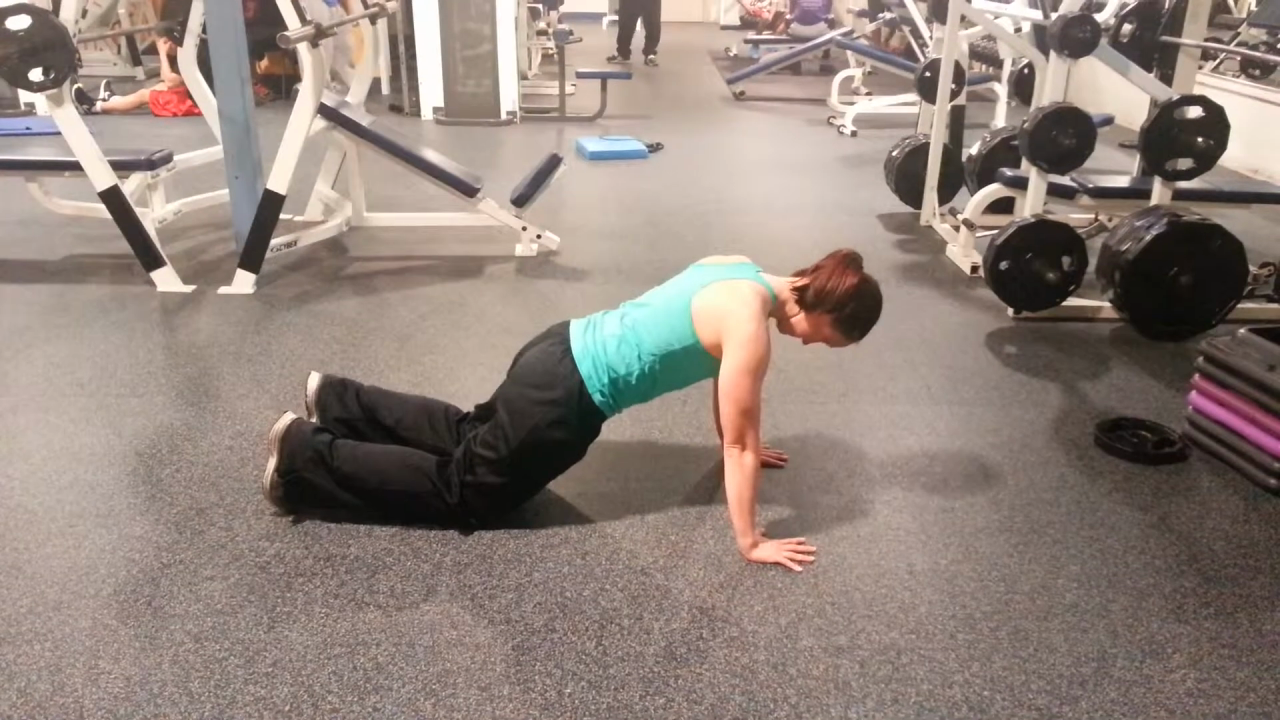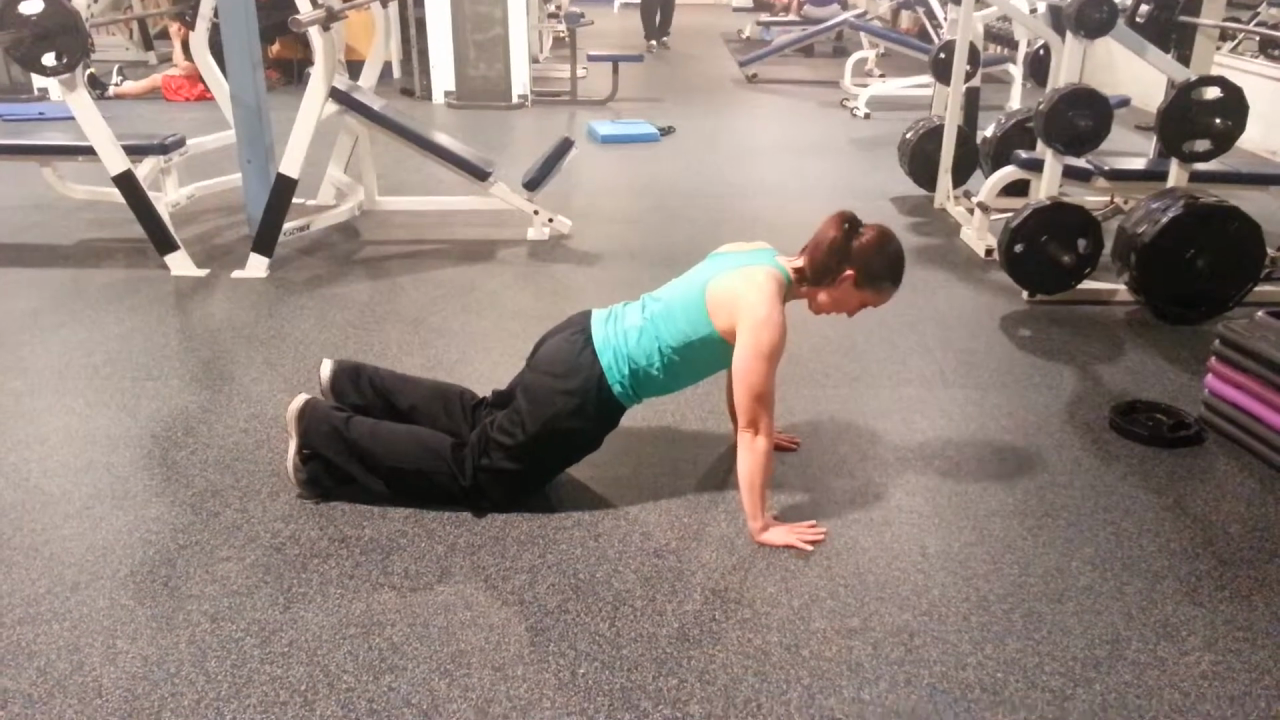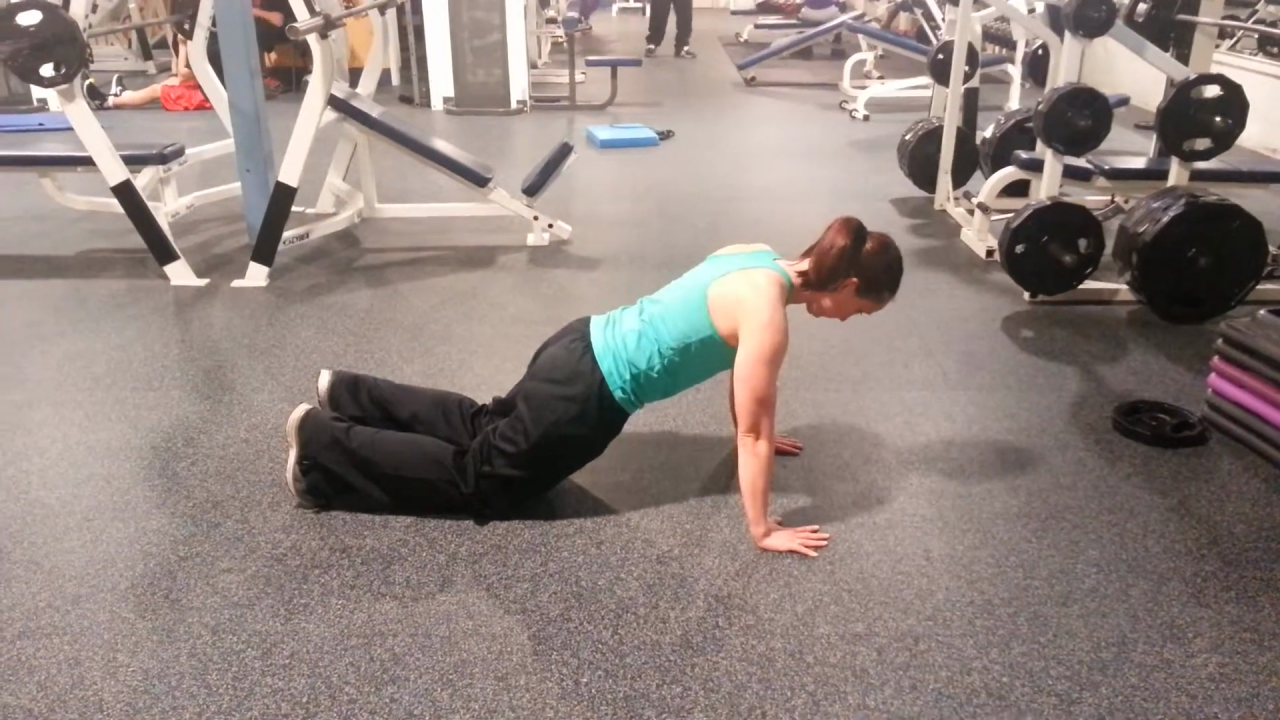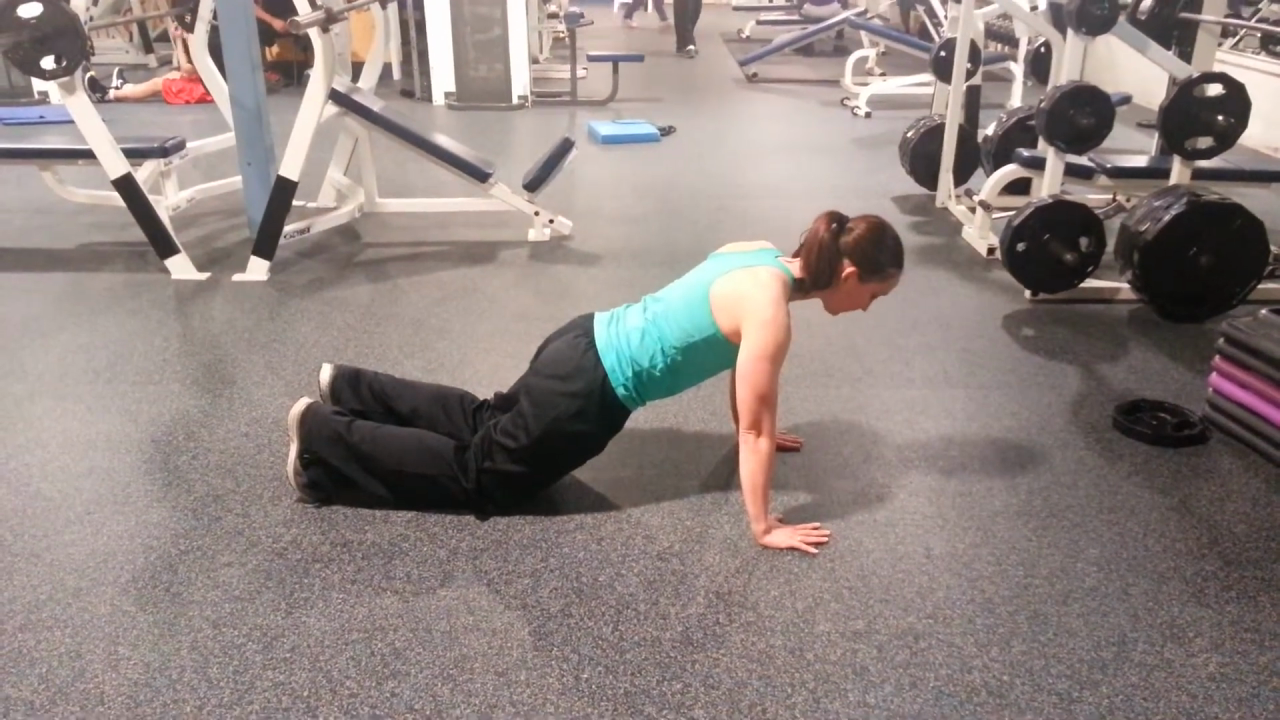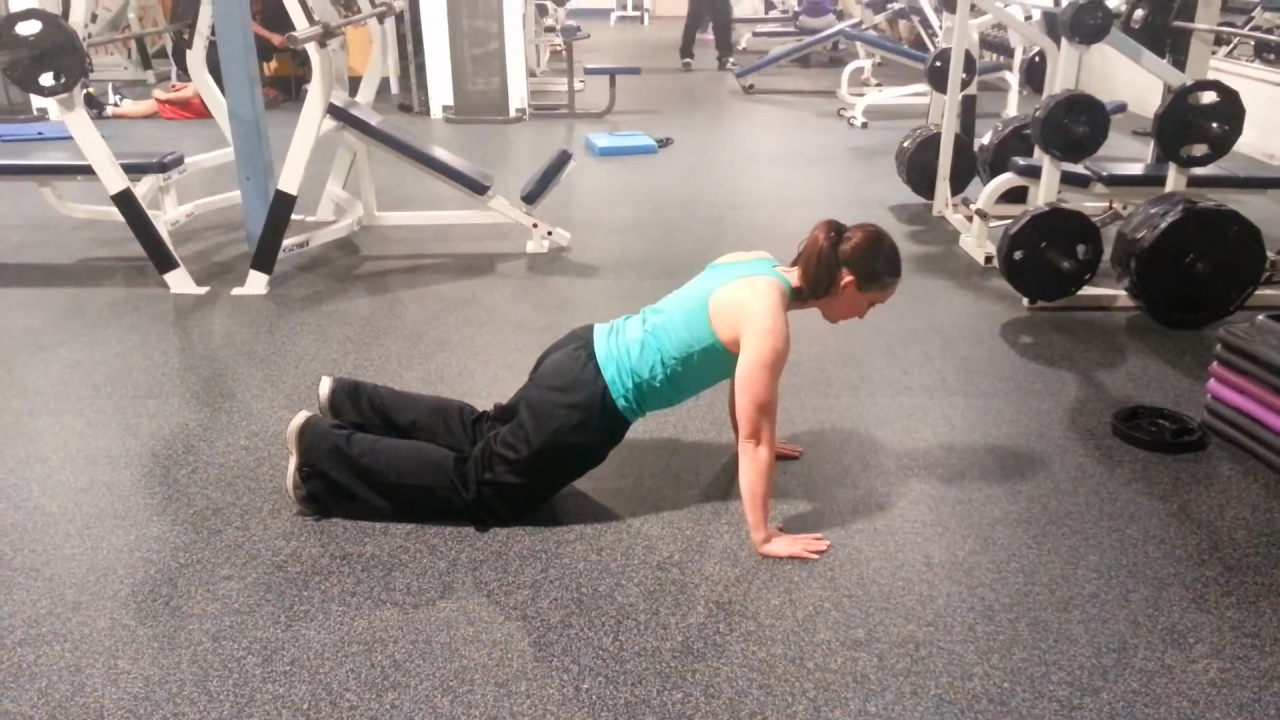
dt=1s
person 1, frame 1
left shoulder: (740, 270)
right shoulder: (750, 326)
right elbow: (738, 446)
left wrist: (740, 446)
right wrist: (750, 542)
left hip: (563, 353)
right hip: (565, 396)
left knee: (470, 435)
right knee: (461, 489)
left ankle: (337, 400)
right ankle: (303, 452)
person 1, frame 2
left shoulder: (760, 256)
right shoulder: (765, 311)
right elbow: (753, 429)
left wrist: (754, 430)
right wrist: (760, 524)
left hip: (585, 344)
right hip: (585, 386)
left knee: (483, 421)
right knee: (475, 471)
left ankle: (349, 384)
right ankle: (319, 428)
person 1, frame 3
left shoulder: (759, 257)
right shoulder: (767, 313)
right elbow: (755, 431)
left wrist: (754, 434)
right wrist: (762, 529)
left hip: (587, 348)
right hip: (589, 390)
left knee: (484, 429)
right knee: (478, 479)
left ankle: (347, 394)
right ankle: (320, 440)
person 1, frame 4
left shoulder: (763, 255)
right shoulder: (770, 311)
right elbow: (757, 430)
left wrist: (752, 431)
right wrist: (763, 527)
left hip: (590, 345)
right hip: (590, 387)
left knee: (486, 424)
right knee: (479, 474)
left ankle: (348, 389)
right ankle: (321, 435)
person 1, frame 5
left shoulder: (760, 263)
right shoulder: (768, 319)
right elbow: (756, 438)
left wrist: (751, 440)
right wrist: (763, 536)
left hip: (589, 357)
right hip: (589, 401)
left knee: (484, 435)
right knee: (479, 486)
left ankle: (346, 401)
right ankle: (320, 449)
